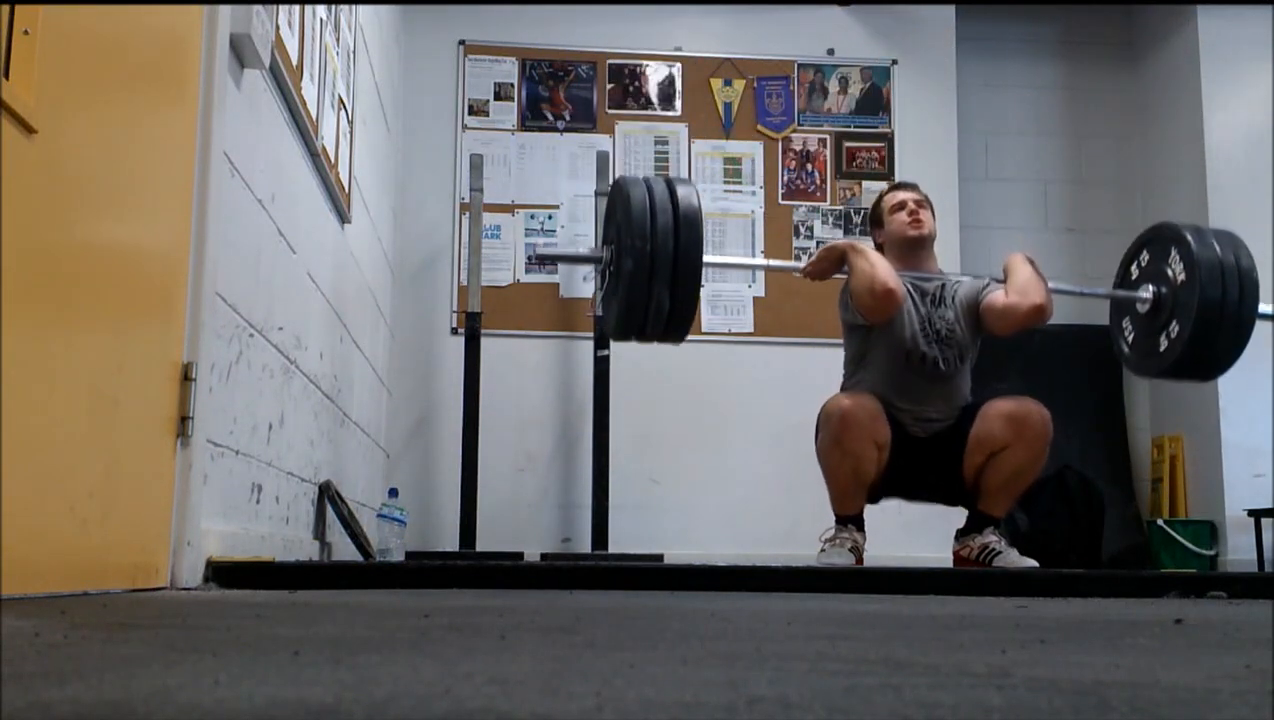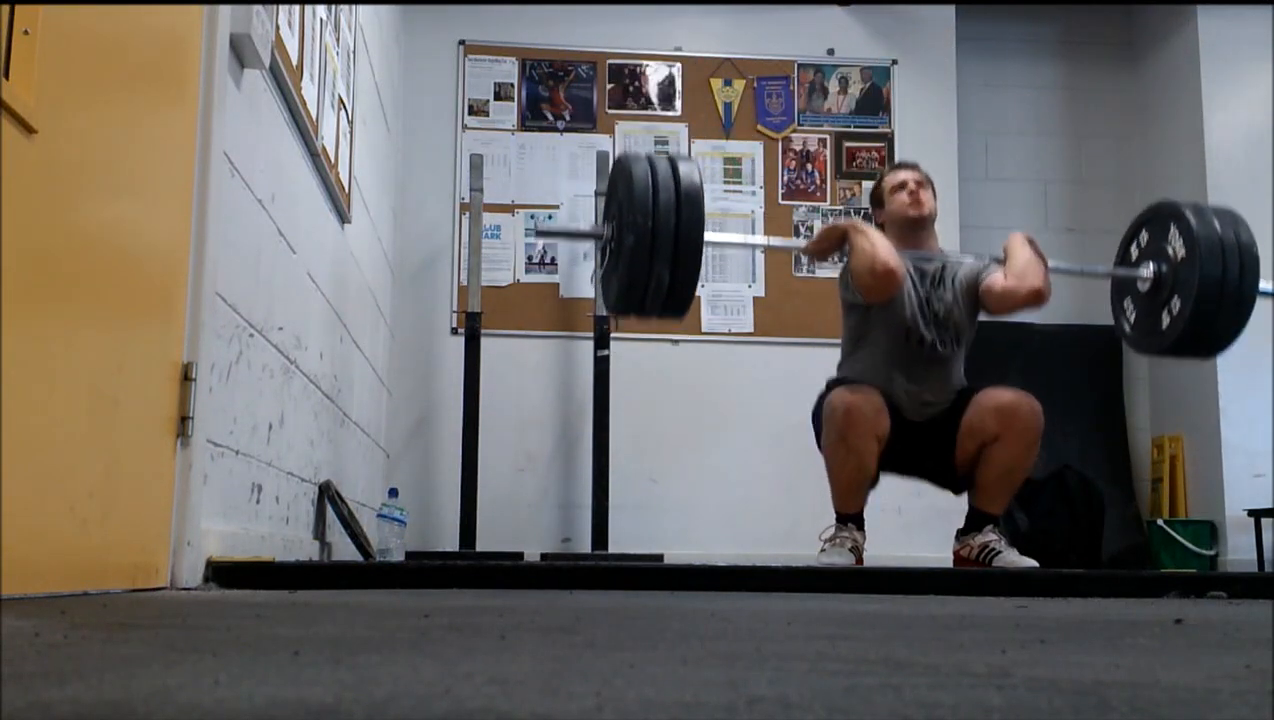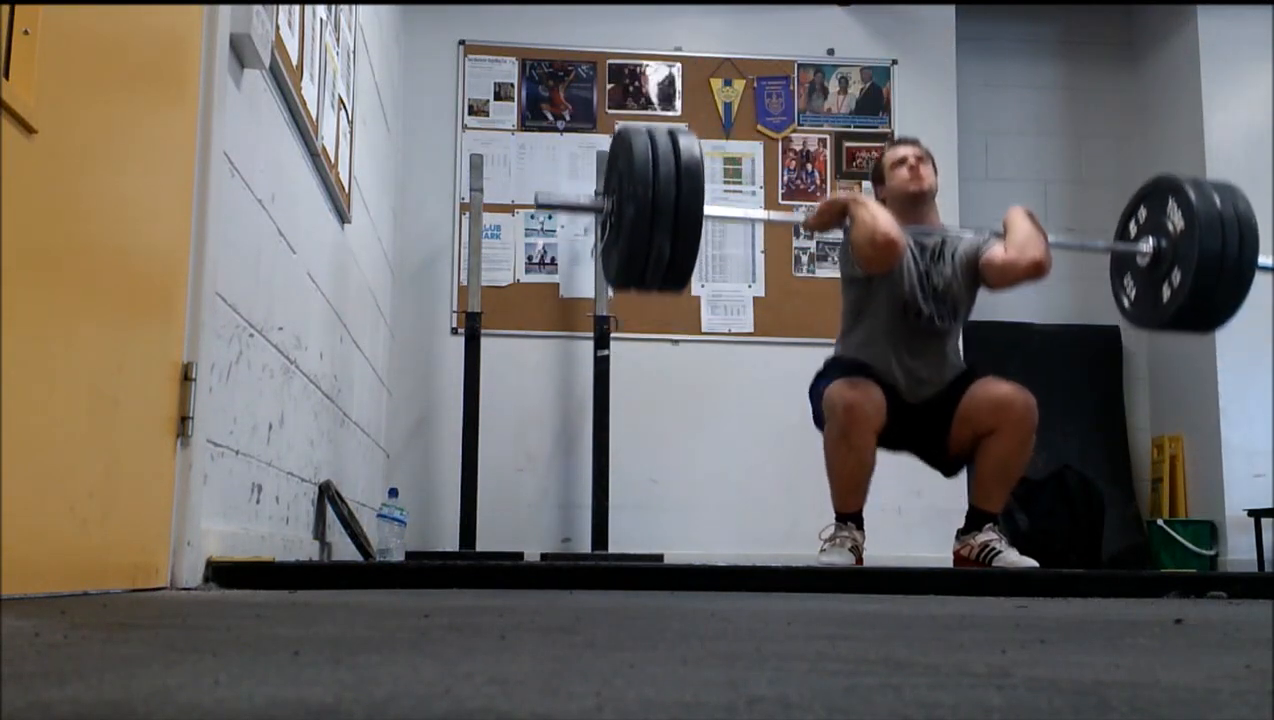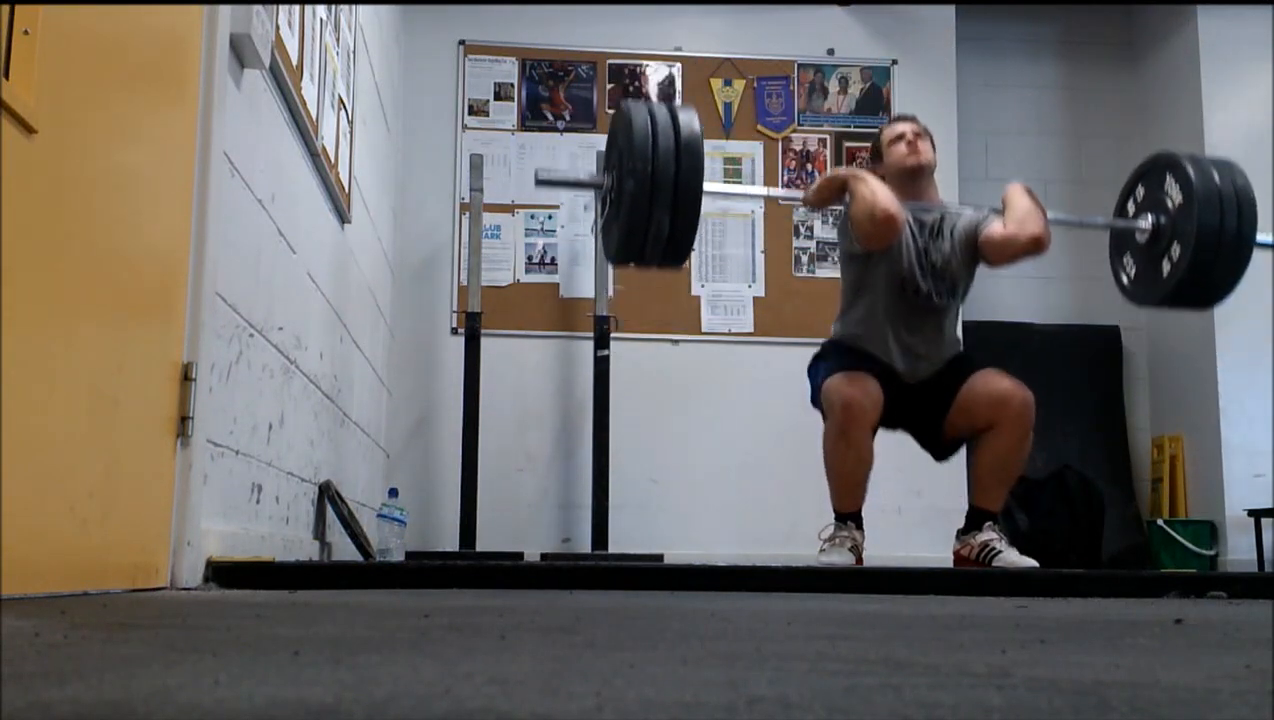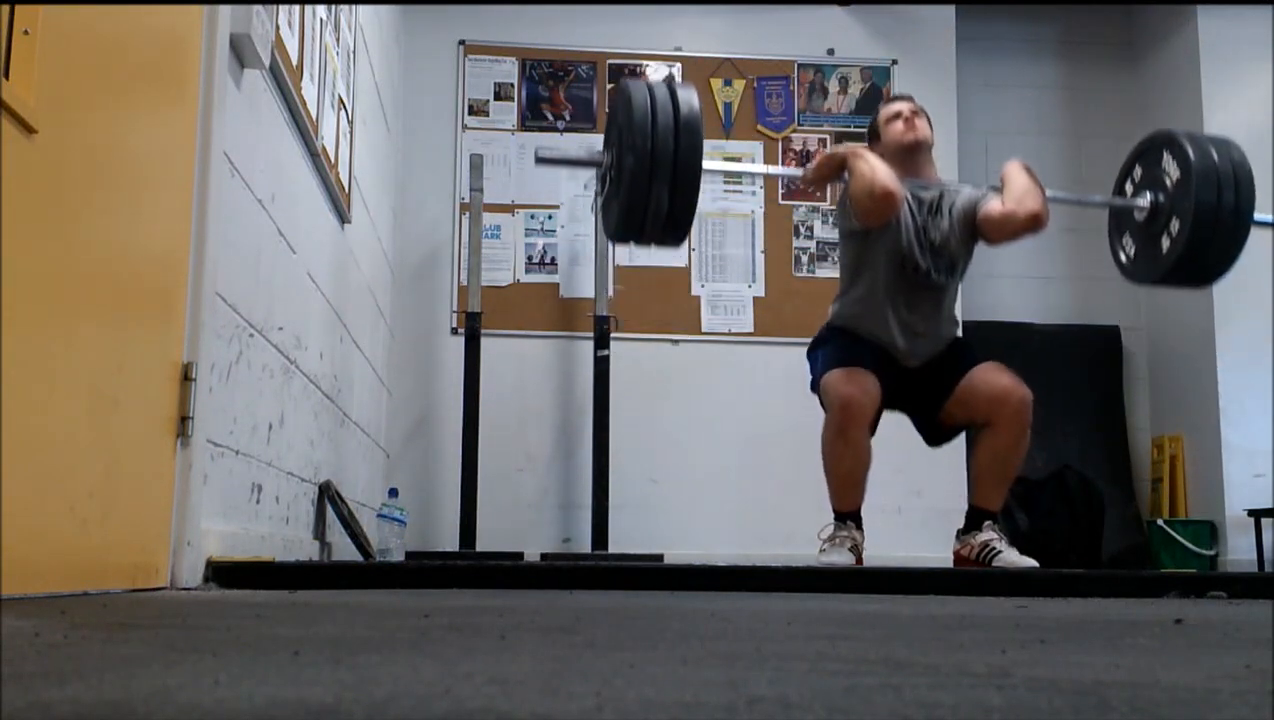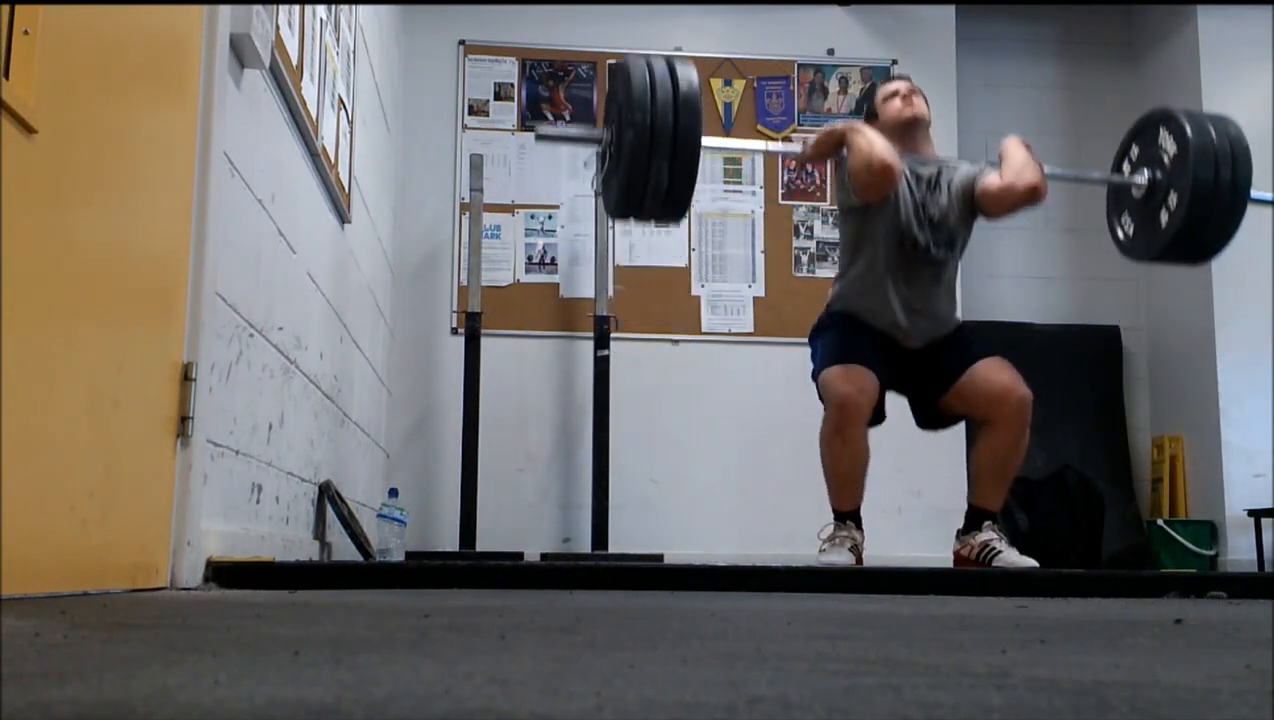
dt=0.1s
person 1, frame 1
left shoulder: (967, 295)
right shoulder: (865, 285)
left elbow: (1032, 308)
right elbow: (886, 294)
left wrist: (1018, 265)
right wrist: (849, 251)
left hip: (945, 438)
right hip: (870, 427)
left knee: (1031, 421)
right knee: (848, 413)
left ankle: (977, 537)
right ankle: (847, 536)
person 1, frame 2
left shoulder: (967, 277)
right shoulder: (866, 268)
left elbow: (1031, 290)
right elbow: (886, 273)
left wrist: (1018, 244)
right wrist: (851, 230)
left hip: (940, 421)
right hip: (870, 425)
left knee: (1021, 413)
right knee: (851, 407)
left ankle: (977, 536)
right ankle: (846, 534)
person 1, frame 3
left shoulder: (965, 250)
right shoulder: (866, 235)
left elbow: (1032, 263)
right elbow: (887, 243)
left wrist: (1016, 218)
right wrist: (851, 202)
left hip: (936, 389)
right hip: (864, 378)
left knee: (1016, 407)
right knee: (854, 407)
left ankle: (977, 536)
right ankle: (846, 533)
person 1, frame 4
left shoulder: (965, 227)
right shoulder: (867, 215)
left elbow: (1030, 238)
right elbow: (886, 218)
left wrist: (1016, 193)
right wrist: (850, 178)
left hip: (935, 371)
right hip: (861, 362)
left knee: (1014, 403)
right knee: (852, 402)
left ankle: (978, 534)
right ankle: (846, 532)
person 1, frame 5
left shoulder: (964, 202)
right shoulder: (864, 190)
left elbow: (1029, 215)
right elbow: (885, 194)
left wrist: (1013, 171)
right wrist: (848, 156)
left hip: (933, 349)
right hip: (859, 340)
left knee: (1011, 400)
right knee: (849, 401)
left ankle: (977, 534)
right ankle: (845, 532)
person 1, frame 6
left shoulder: (963, 179)
right shoulder: (863, 167)
left elbow: (1026, 188)
right elbow: (883, 167)
left wrist: (1012, 145)
right wrist: (845, 133)
left hip: (935, 334)
right hip: (859, 326)
left knee: (1011, 398)
right knee: (847, 399)
left ankle: (977, 534)
right ankle: (845, 532)
